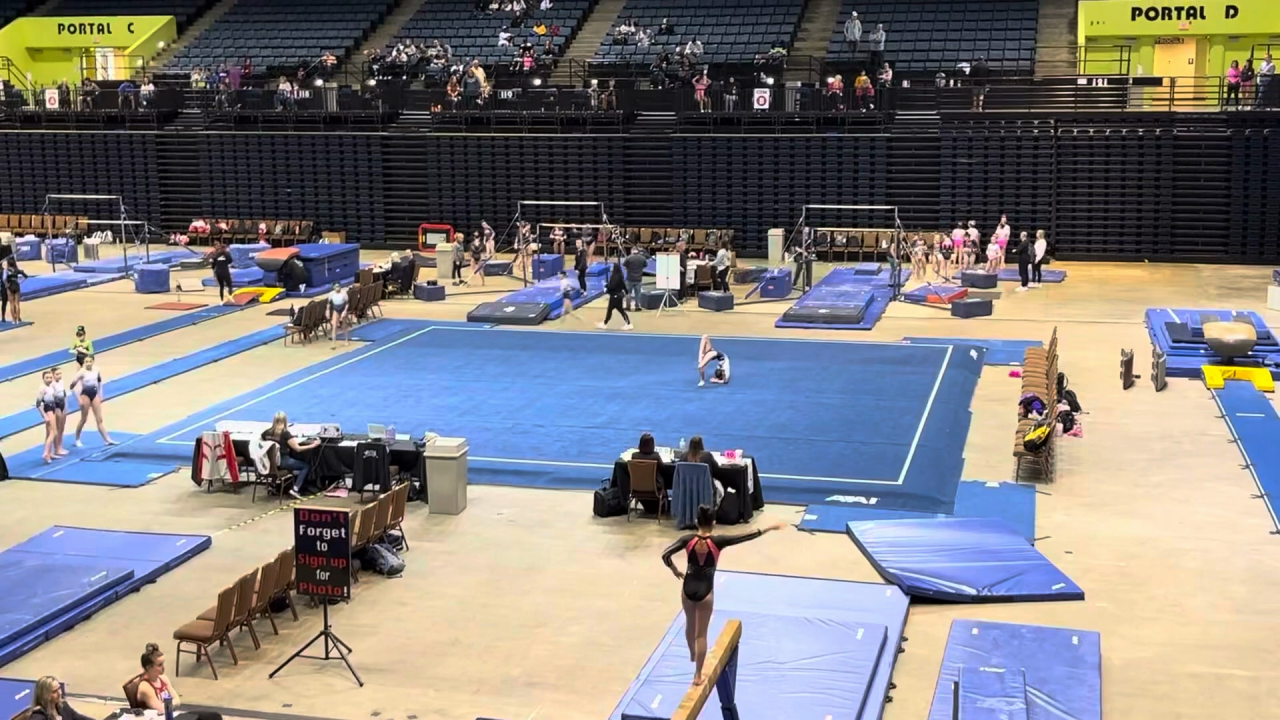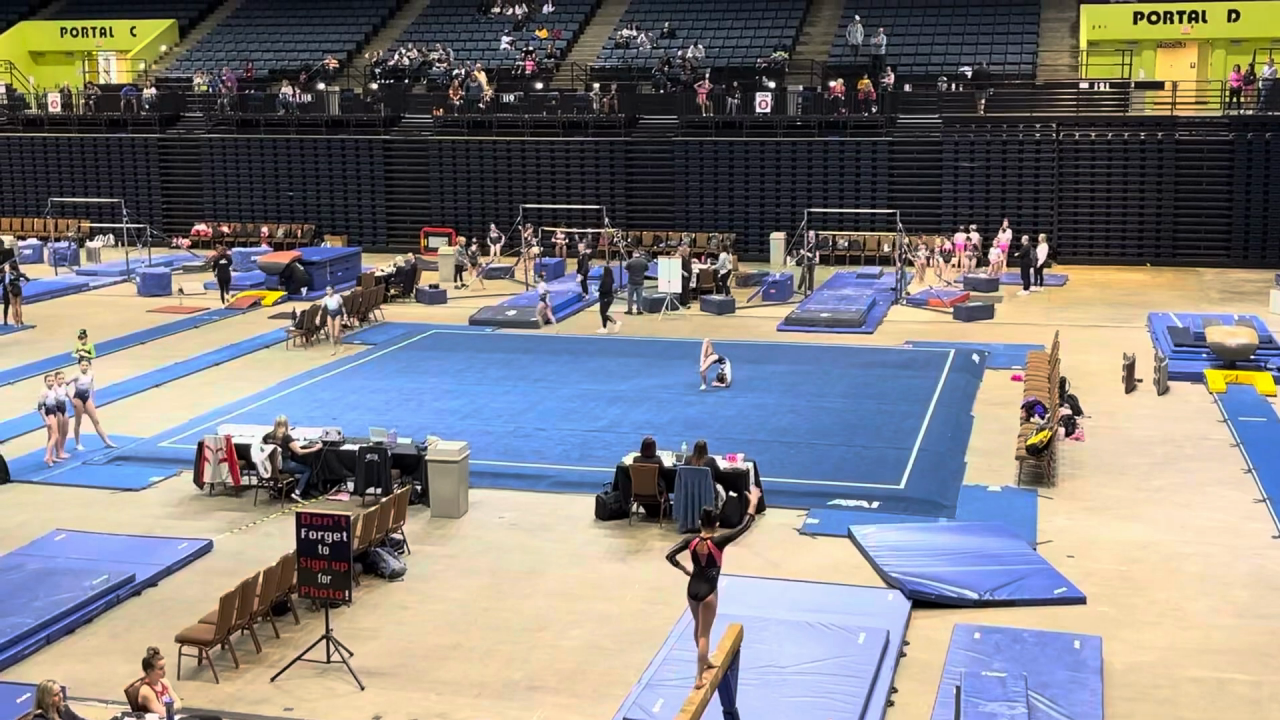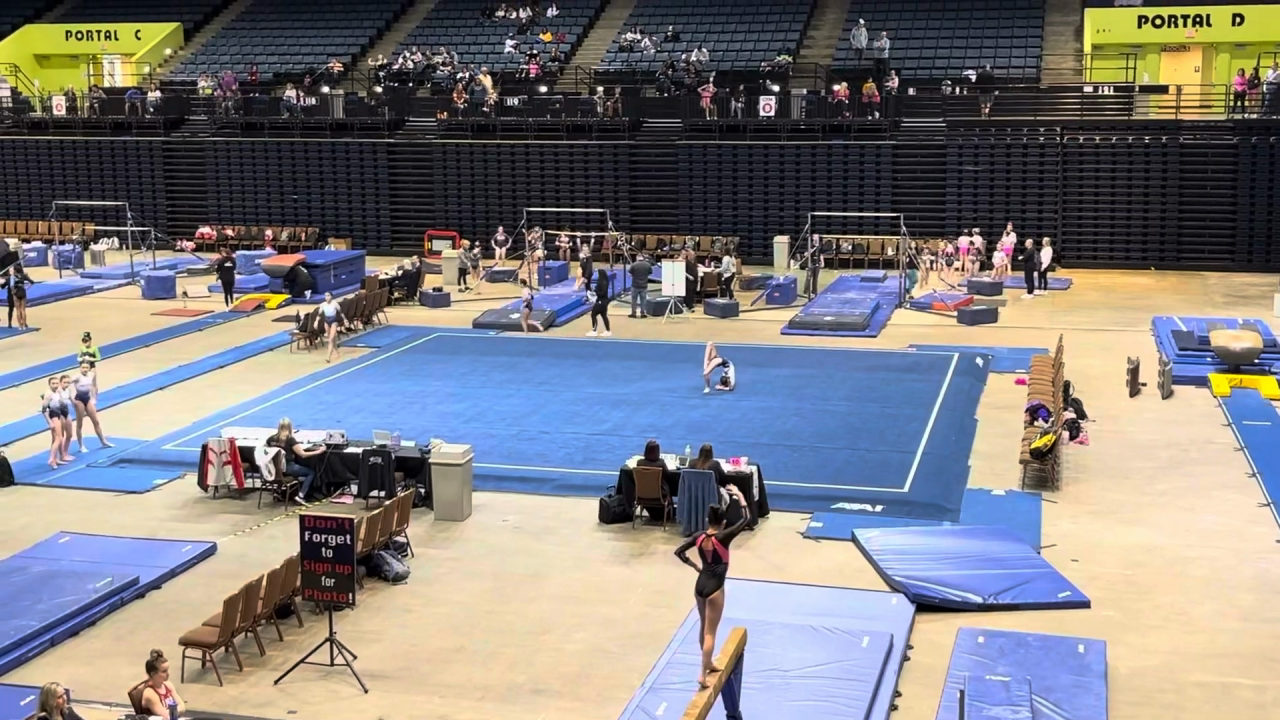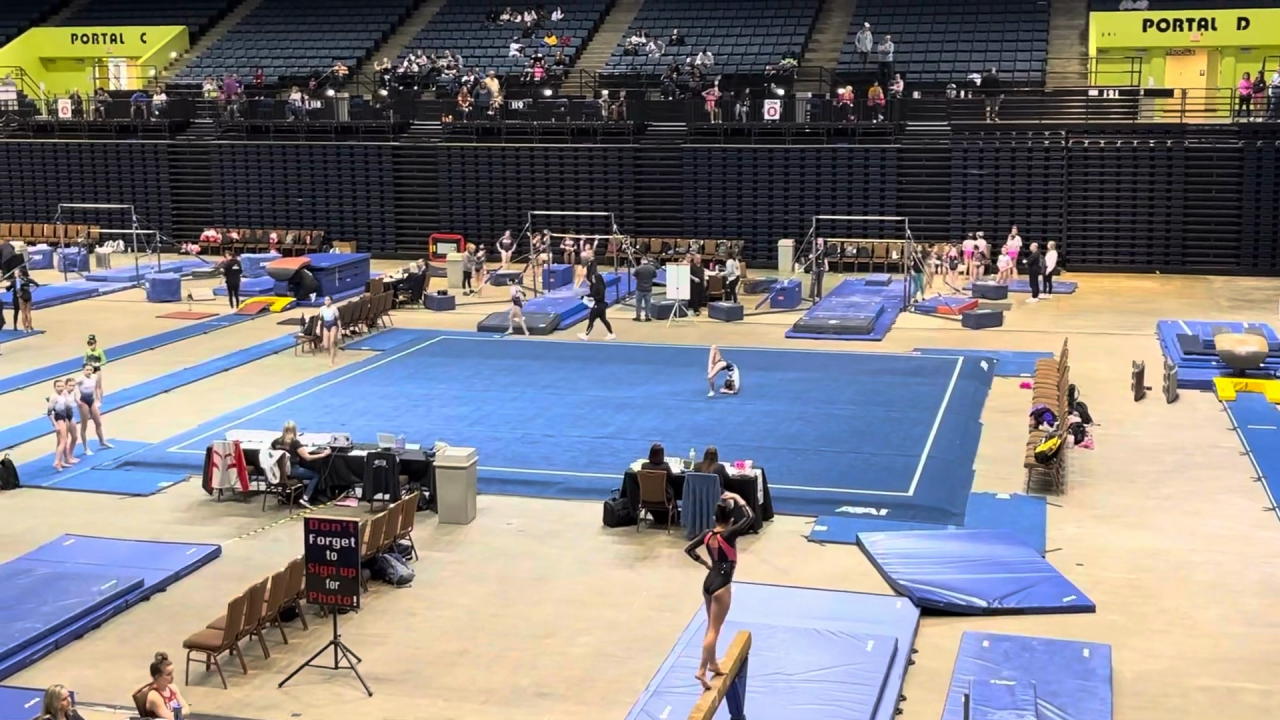
dt=0.2s
person 1, frame 1
left shoulder: (687, 539)
right shoulder: (718, 541)
left elbow: (666, 555)
right elbow: (747, 536)
left wrist: (675, 570)
right wrist: (771, 527)
left hip: (688, 588)
right hip: (705, 590)
left knee: (690, 624)
right knee: (700, 633)
left ankle: (693, 655)
right ankle: (698, 676)
person 1, frame 2
left shoulder: (691, 541)
right shoulder: (718, 542)
left elbow: (670, 555)
right elbow: (745, 525)
left wrist: (685, 569)
right wrist: (753, 501)
left hip: (692, 589)
right hip: (708, 591)
left knee: (699, 627)
right knee: (704, 634)
left ankle: (704, 660)
right ankle: (699, 677)
person 1, frame 3
left shoulder: (699, 537)
right shoulder: (723, 538)
left elbow: (679, 551)
right elbow: (745, 519)
right wrist: (738, 495)
left hip: (700, 585)
right hip: (715, 589)
left knee: (704, 627)
right knee: (710, 632)
left ankle: (708, 663)
right ankle: (703, 674)
person 1, frame 4
left shoulder: (708, 535)
right shoulder: (728, 535)
left elbow: (689, 549)
right elbow: (749, 517)
right wrist: (736, 498)
left hip: (709, 583)
right hip: (721, 586)
left knee: (712, 626)
right knee: (713, 630)
left ankle: (712, 663)
right ankle: (701, 670)
